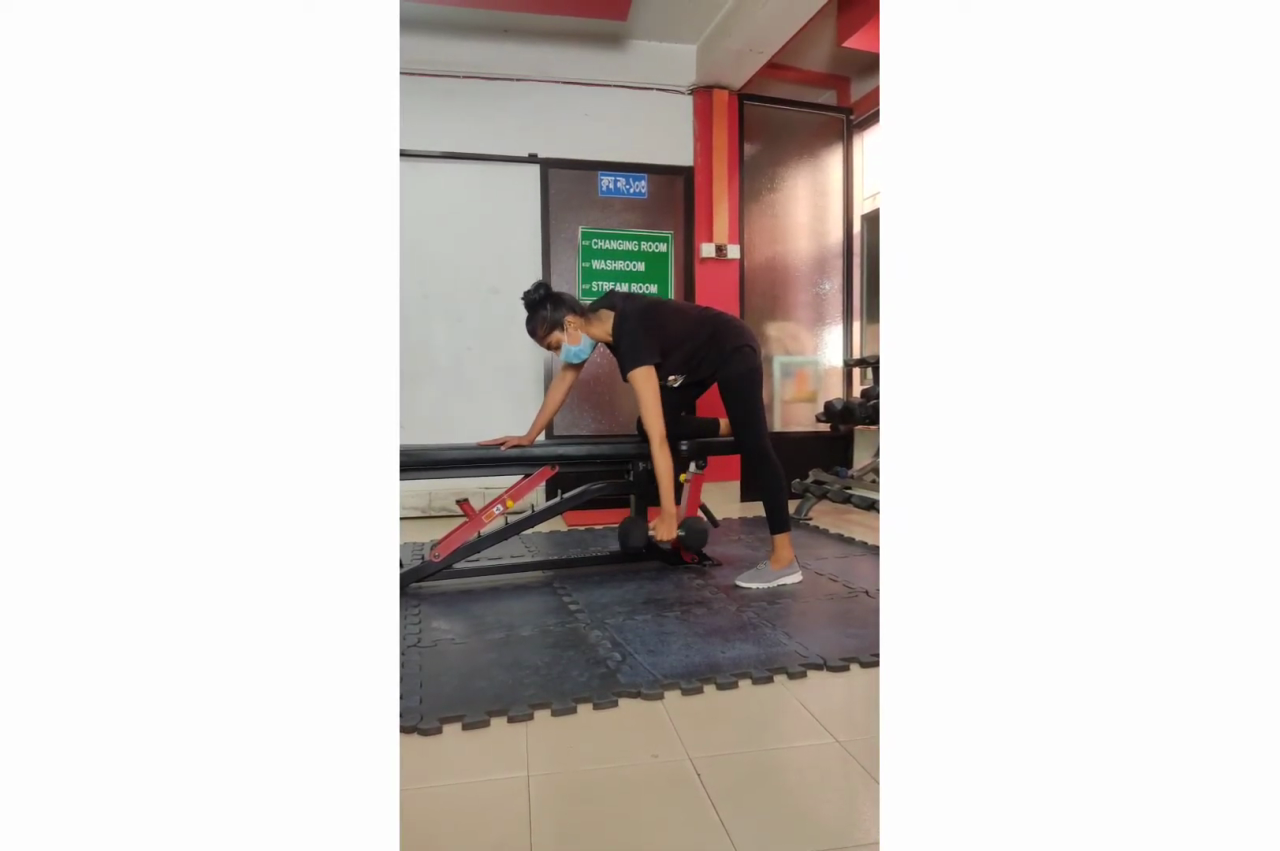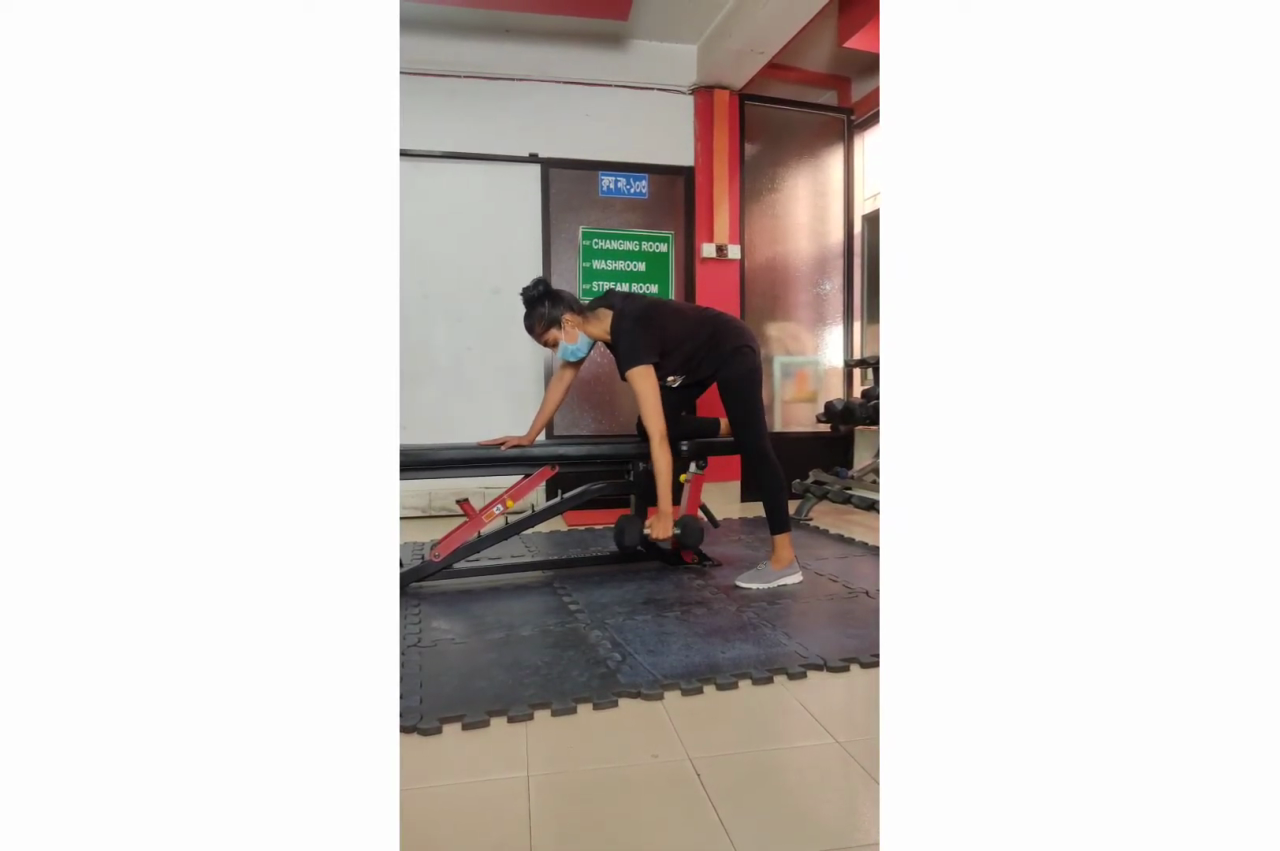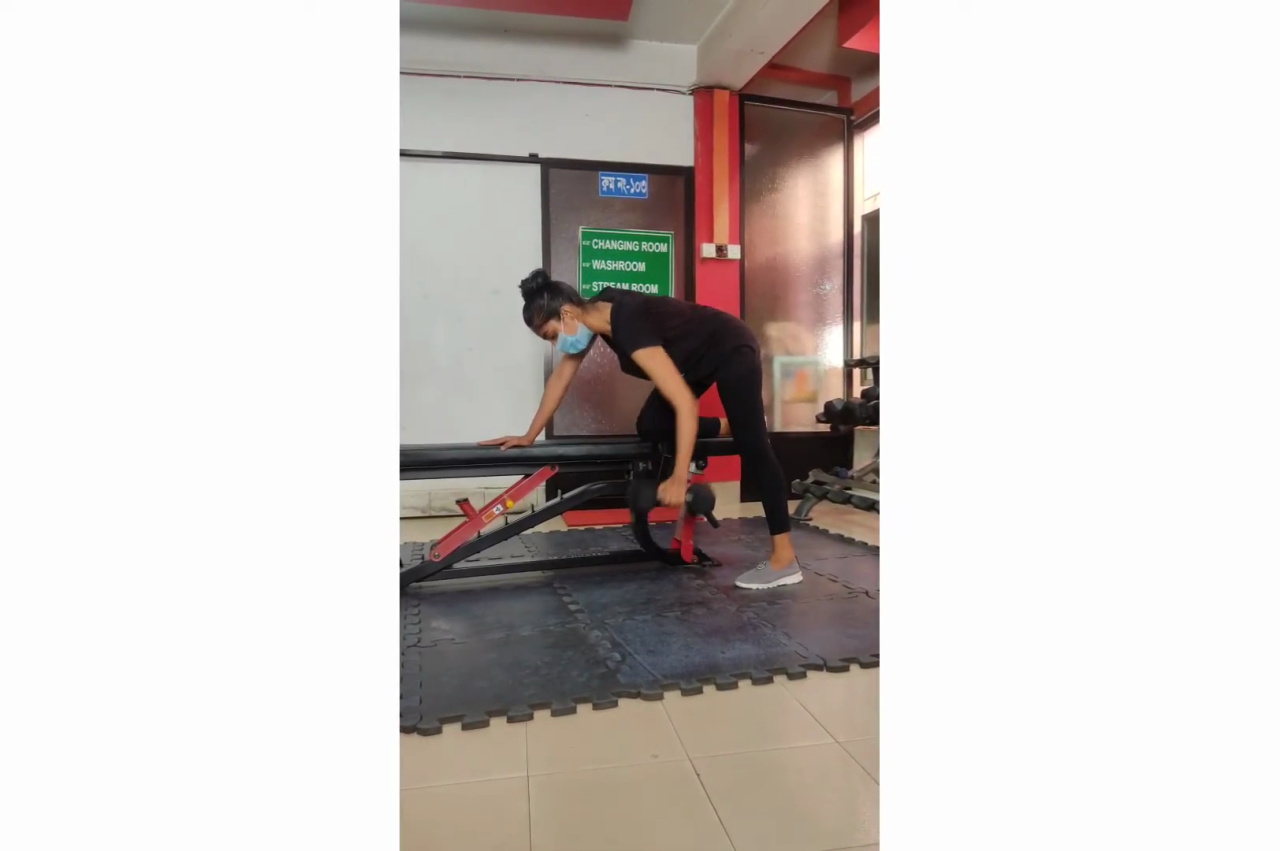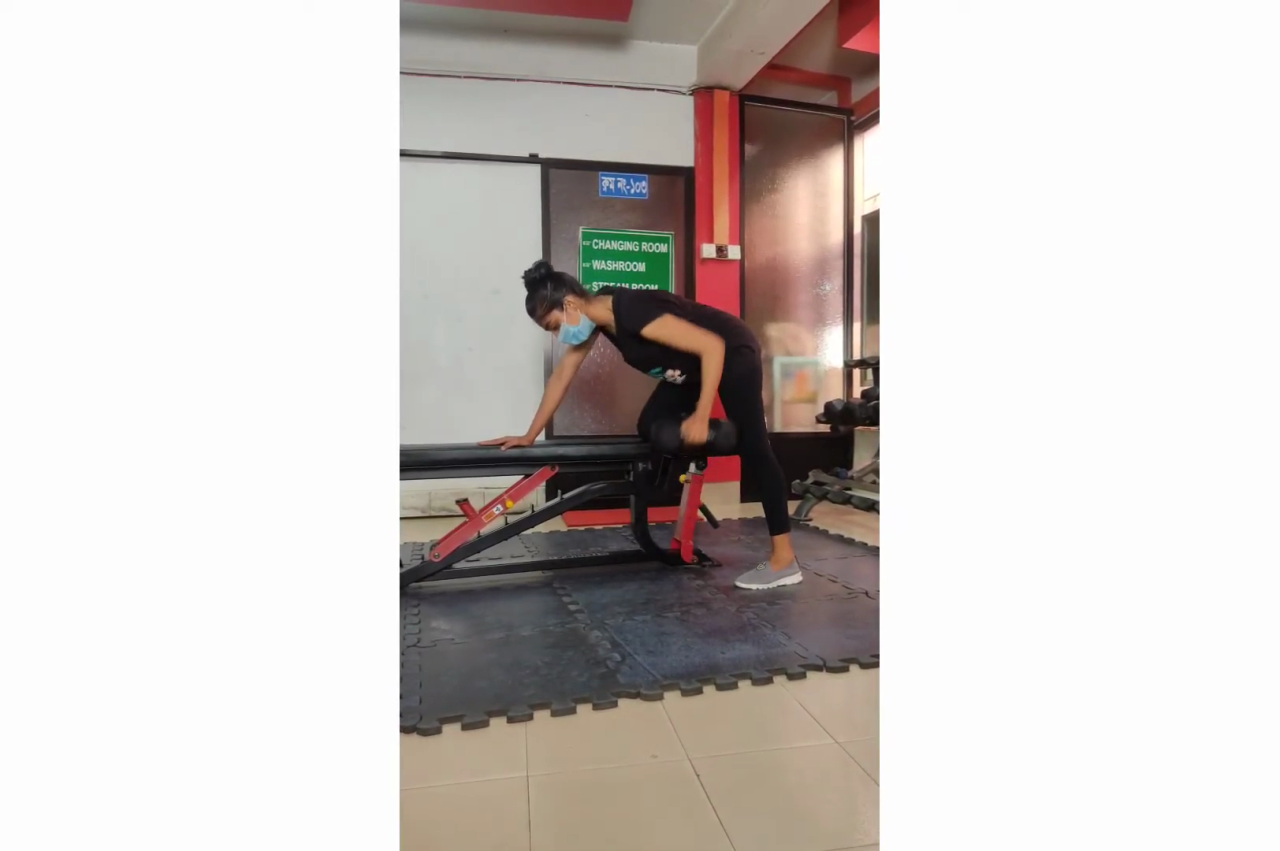
dt=0.2s
person 1, frame 1
left shoulder: (632, 339)
right shoulder: (596, 316)
left elbow: (658, 438)
right elbow: (565, 378)
left wrist: (669, 513)
right wrist: (530, 436)
left hip: (733, 350)
right hip: (696, 357)
left knee: (754, 449)
right knee: (654, 423)
left ankle: (784, 559)
right ankle: (733, 427)
person 1, frame 2
left shoulder: (630, 338)
right shoulder: (595, 316)
left elbow: (660, 435)
right elbow: (563, 377)
left wrist: (664, 512)
right wrist: (529, 437)
left hip: (732, 350)
right hip: (694, 357)
left knee: (754, 450)
right knee: (647, 428)
left ankle: (784, 559)
right ankle: (733, 427)
person 1, frame 3
left shoulder: (630, 326)
right shoulder: (595, 312)
left elbow: (686, 403)
right elbow: (561, 376)
left wrist: (680, 478)
right wrist: (529, 436)
left hip: (732, 349)
right hip: (695, 357)
left knee: (753, 449)
right knee: (650, 427)
left ankle: (784, 559)
right ankle: (733, 426)
person 1, frame 4
left shoulder: (633, 313)
right shoulder: (596, 314)
left elbow: (713, 346)
right elbow: (562, 374)
left wrist: (701, 417)
right wrist: (529, 436)
left hip: (731, 349)
right hip: (690, 362)
left knee: (753, 450)
right knee: (651, 427)
left ankle: (784, 560)
right ankle: (735, 427)
